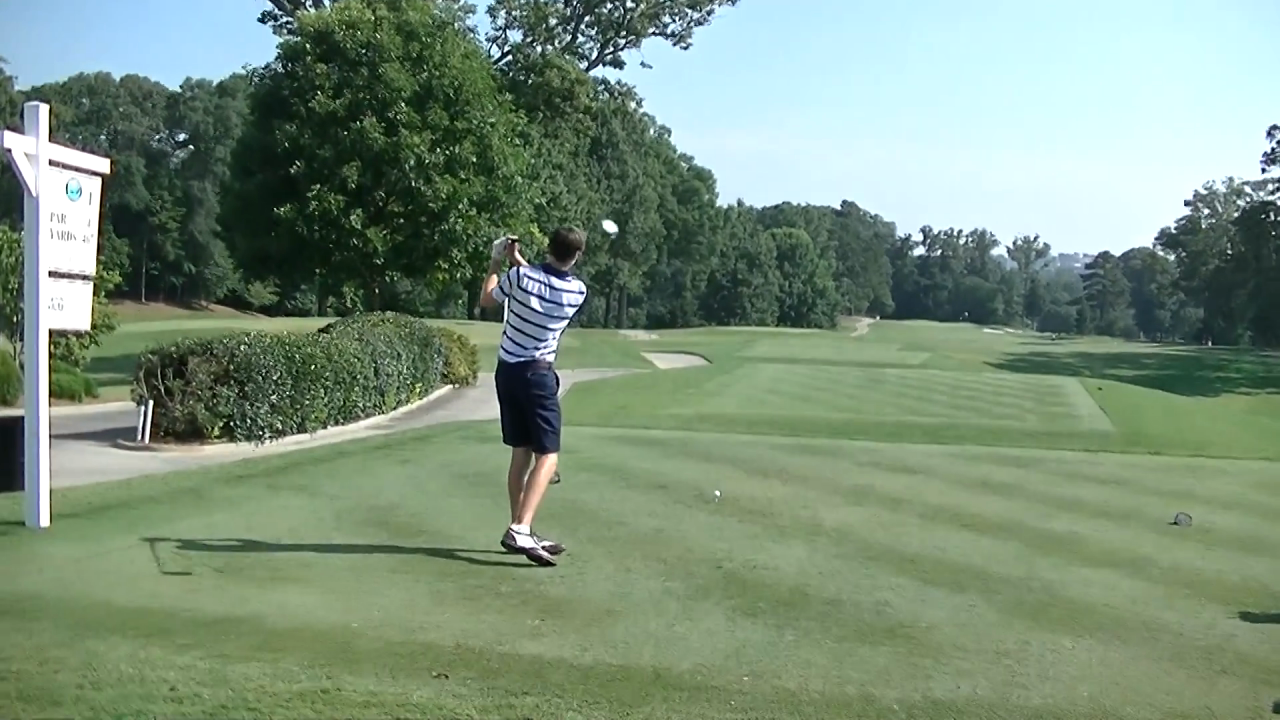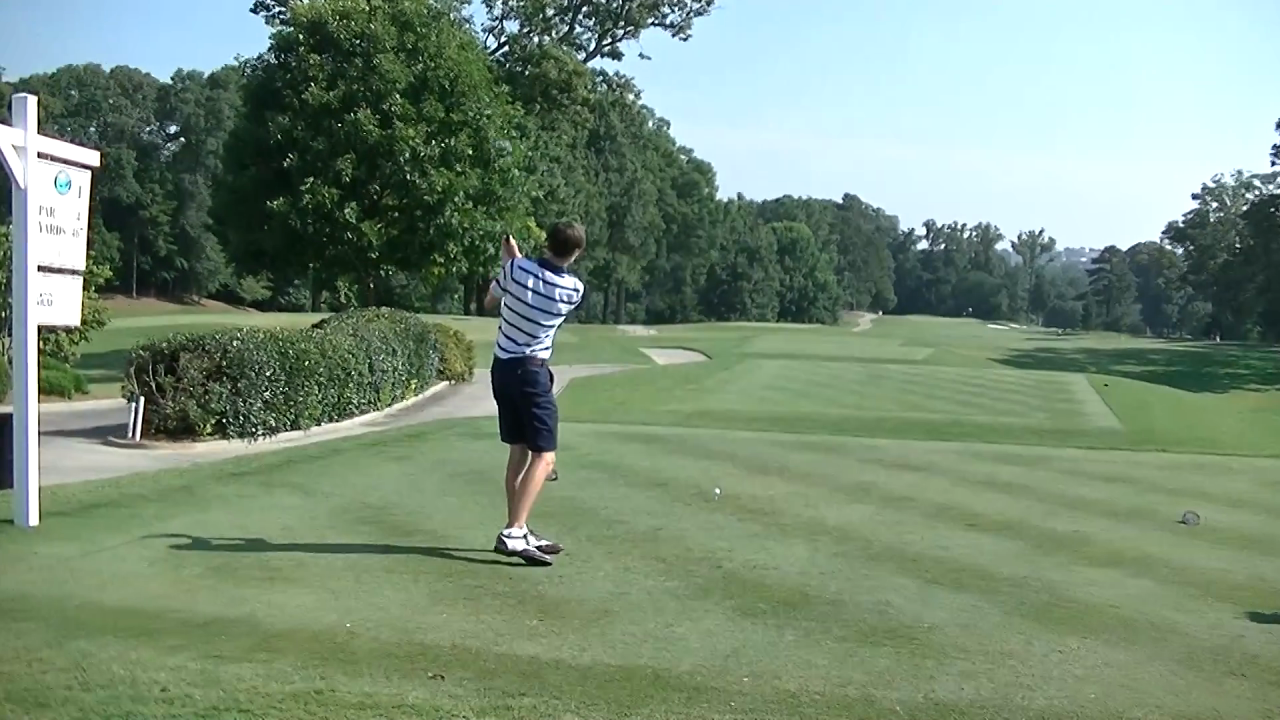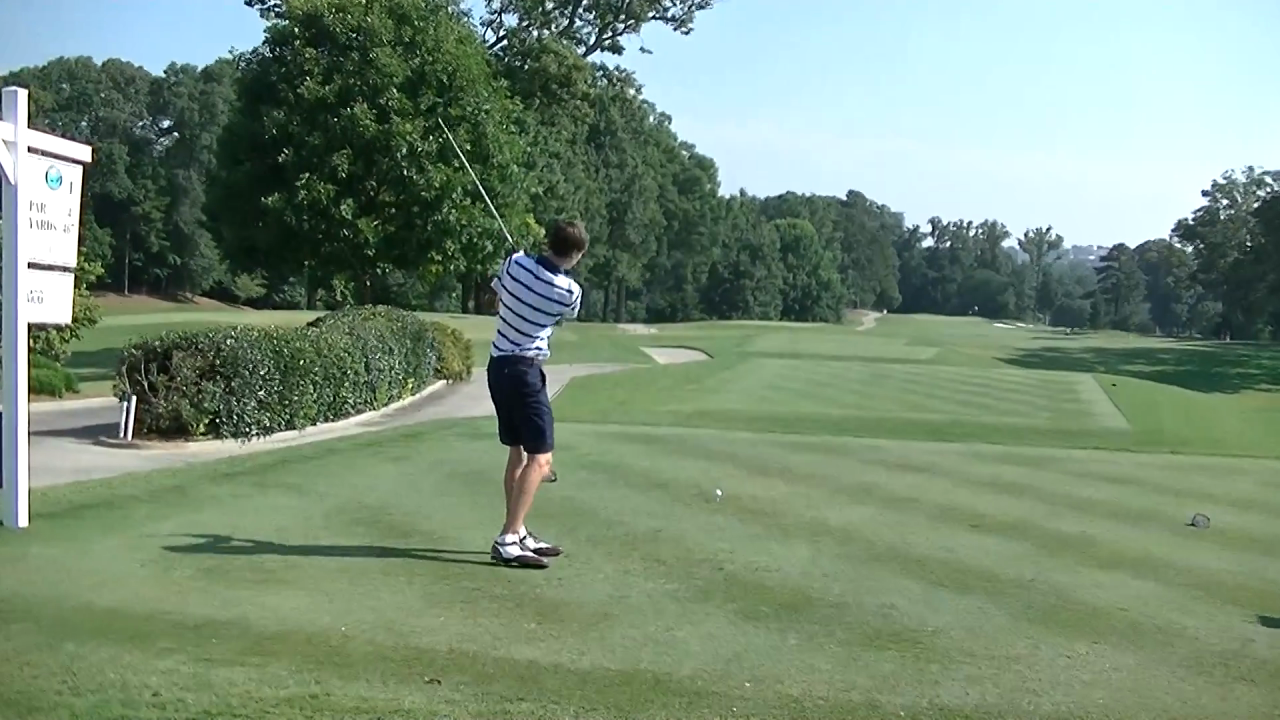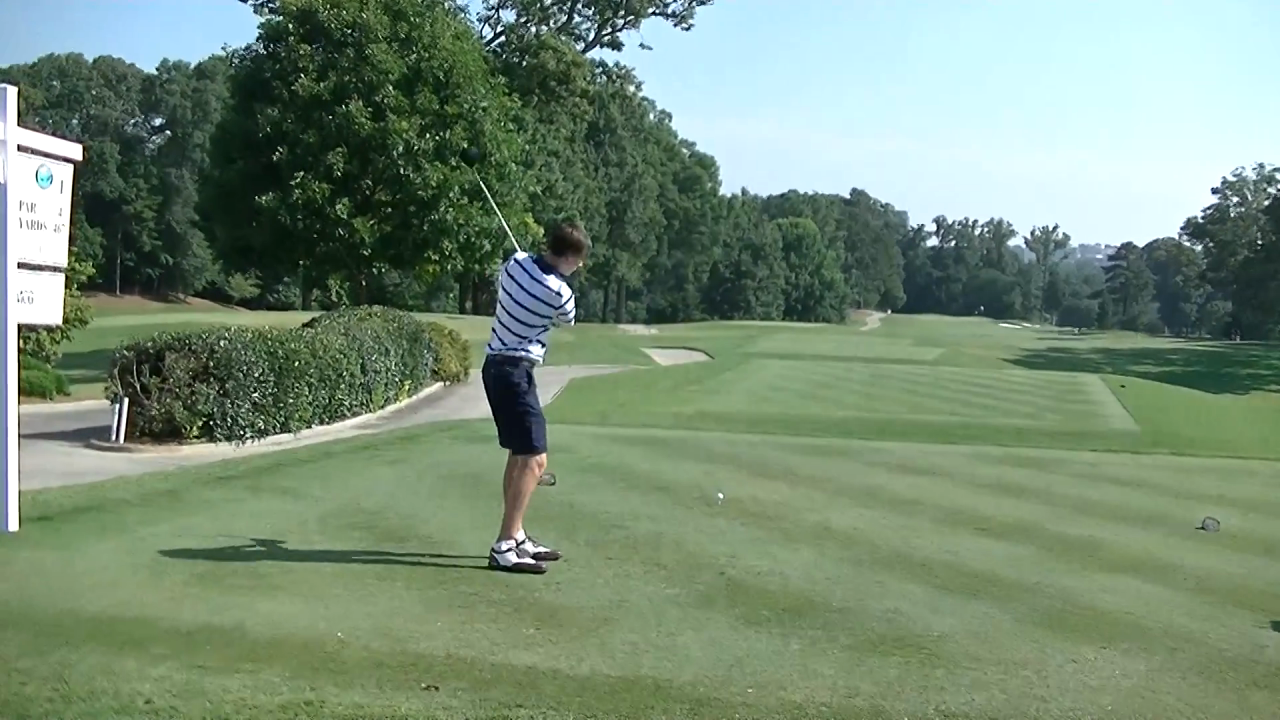
dt=0.1s
person 1, frame 1
left shoulder: (518, 275)
right shoulder: (578, 292)
left elbow: (485, 301)
left wrist: (496, 261)
right wrist: (516, 259)
left hip: (506, 371)
right hip: (537, 375)
left knee: (522, 453)
right knee: (547, 457)
left ankle: (519, 531)
right ankle: (519, 530)
person 1, frame 2
left shoulder: (515, 270)
right shoulder: (574, 289)
left elbow: (491, 301)
left hip: (502, 368)
right hip: (531, 372)
left knee: (519, 451)
right knee: (544, 456)
left ankle: (517, 531)
right ankle: (513, 533)
person 1, frame 3
left shoulder: (514, 263)
right shoulder: (570, 291)
left hip: (500, 366)
right hip: (523, 371)
left knee: (519, 452)
right knee: (541, 458)
left ankle: (518, 533)
right ankle: (507, 541)
person 1, frame 4
left shoulder: (517, 262)
right shoulder: (561, 294)
right elbow: (565, 323)
left hip: (495, 366)
right hip: (515, 373)
left knee: (518, 455)
right knee: (534, 460)
left ankle: (516, 538)
right ankle: (503, 547)
